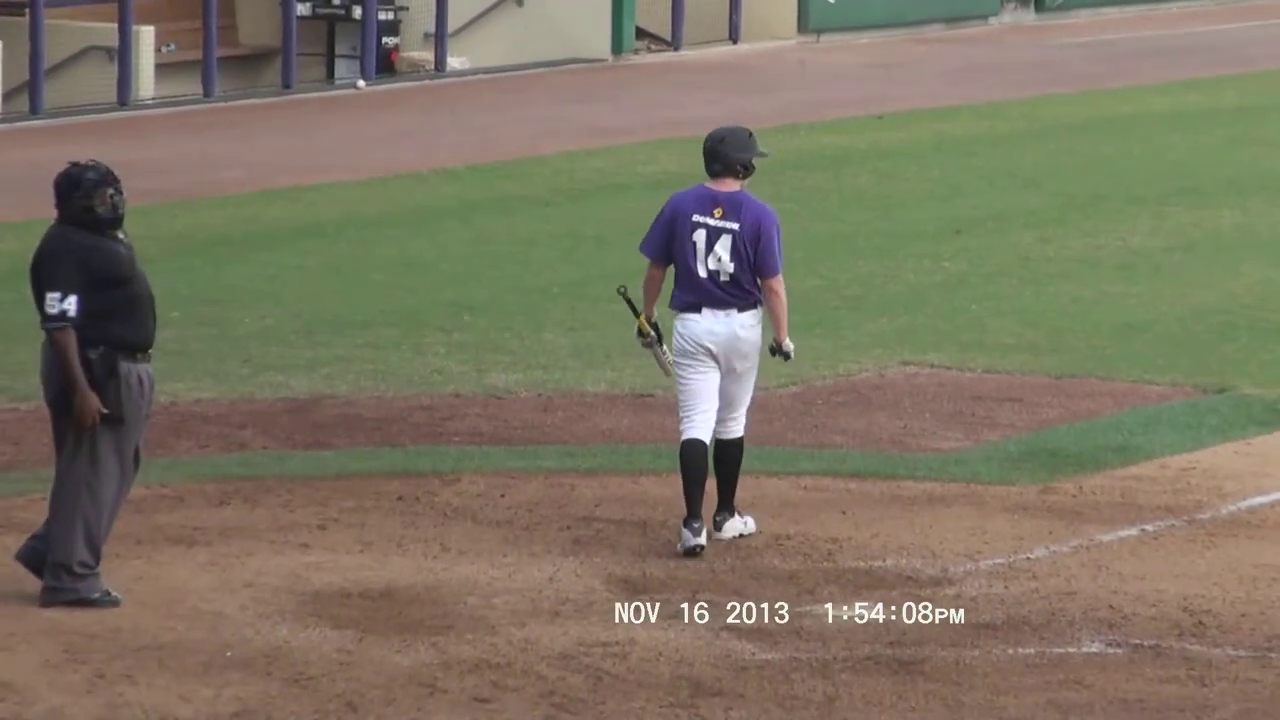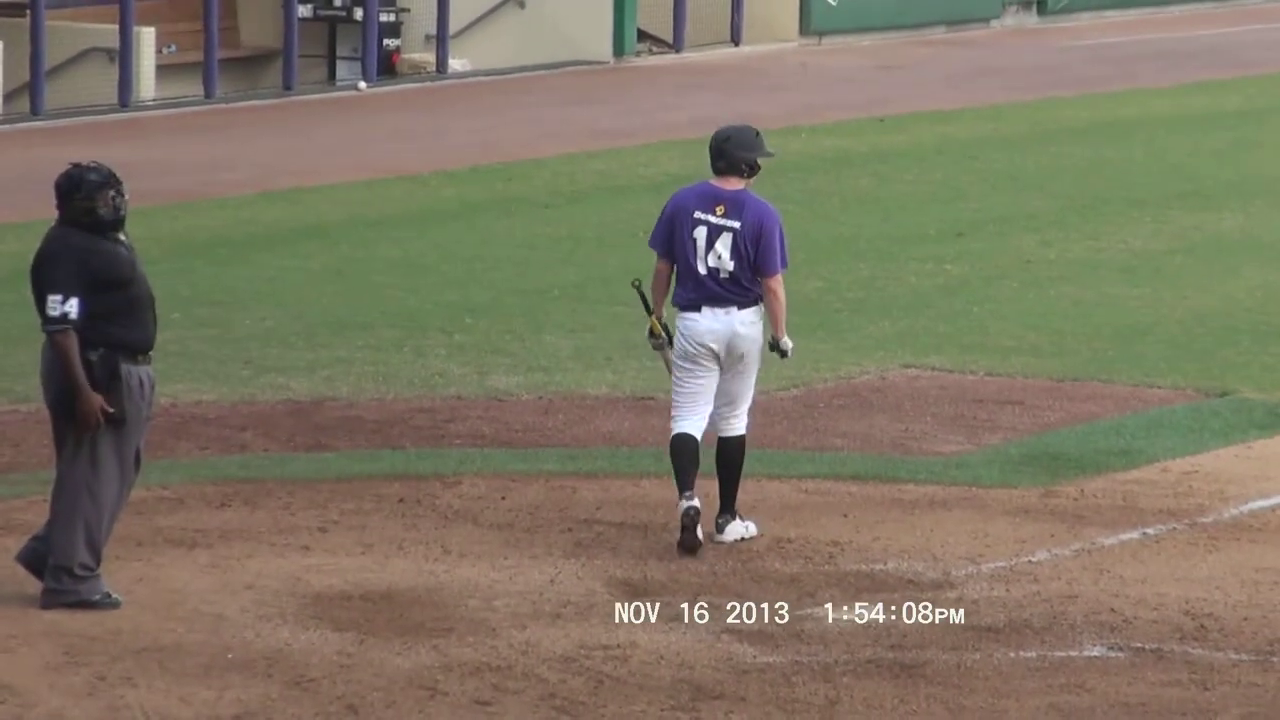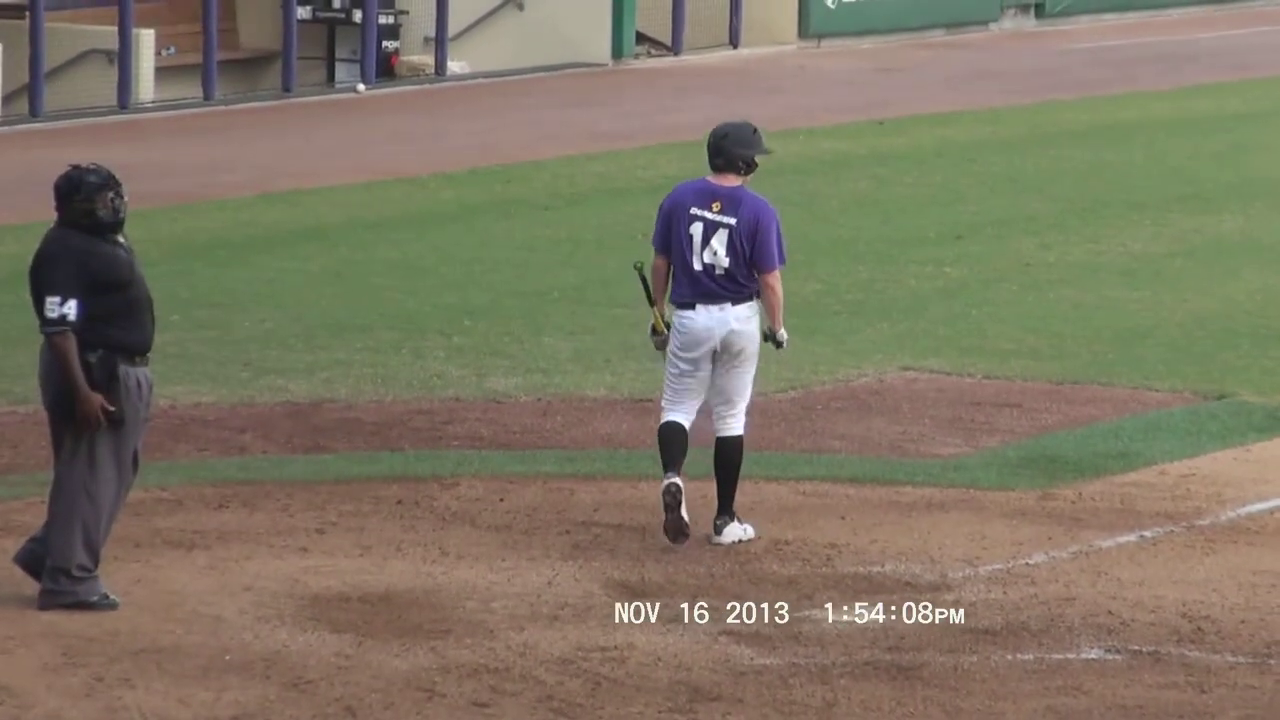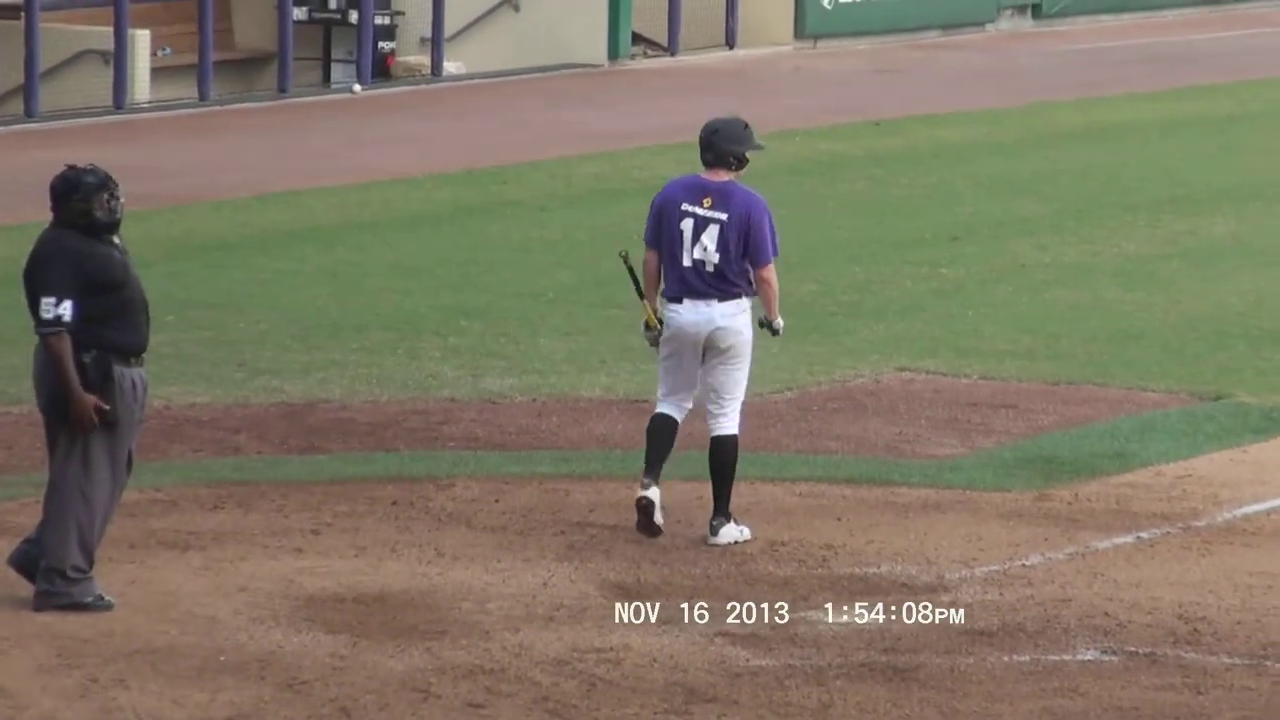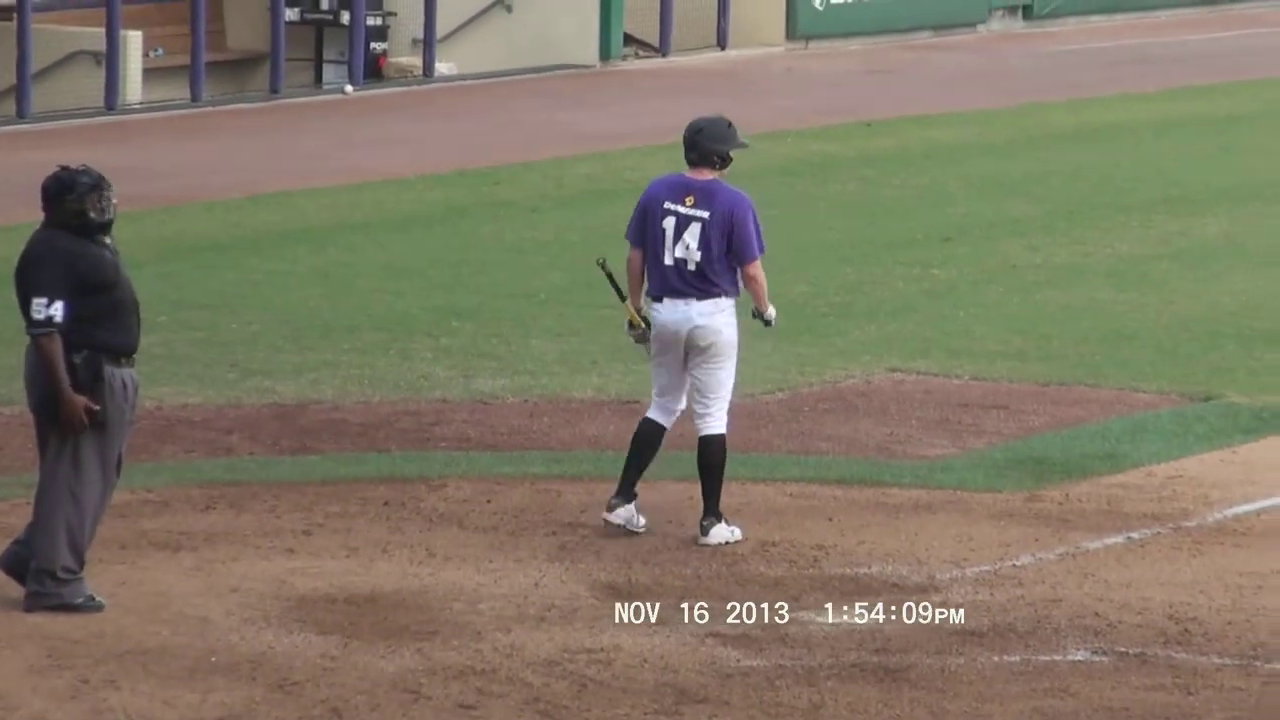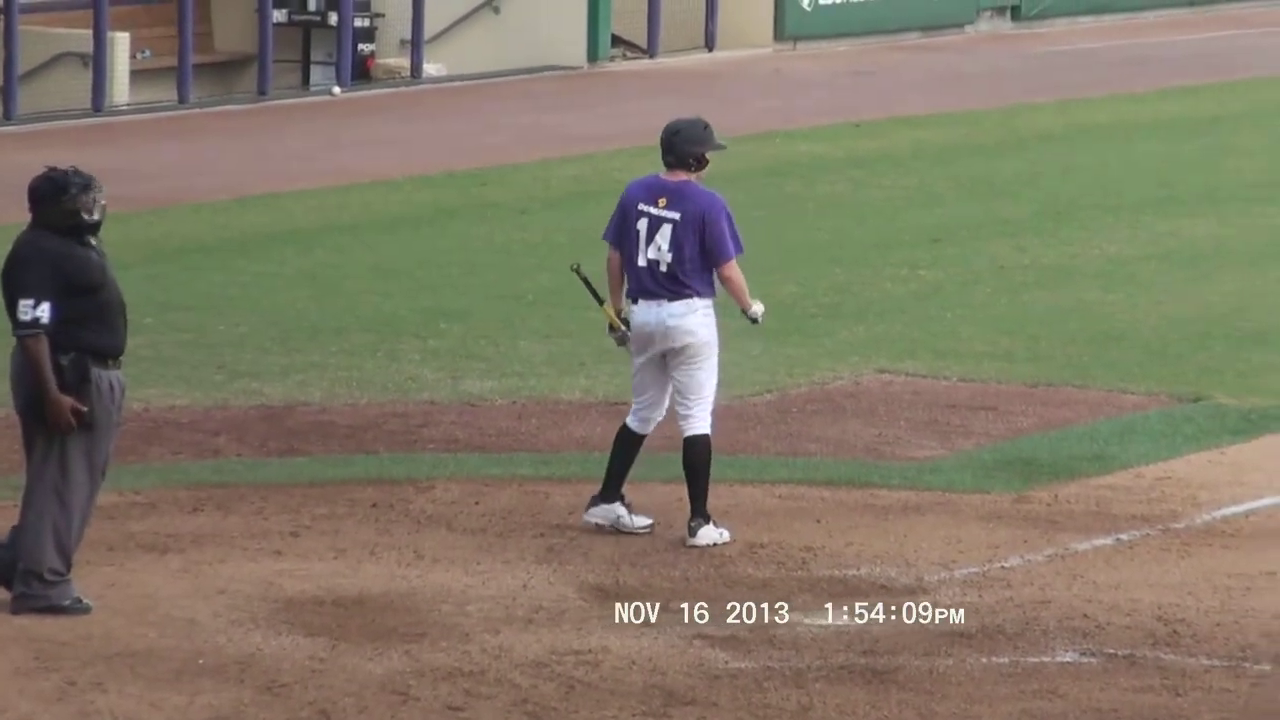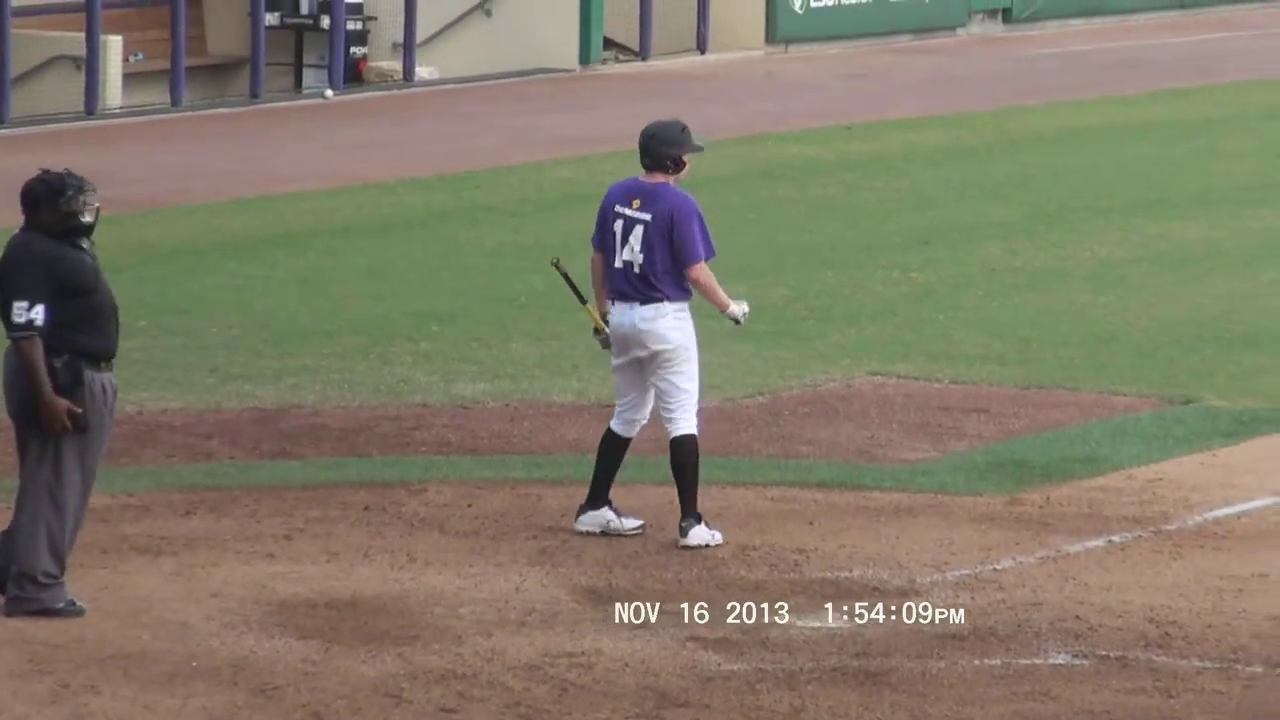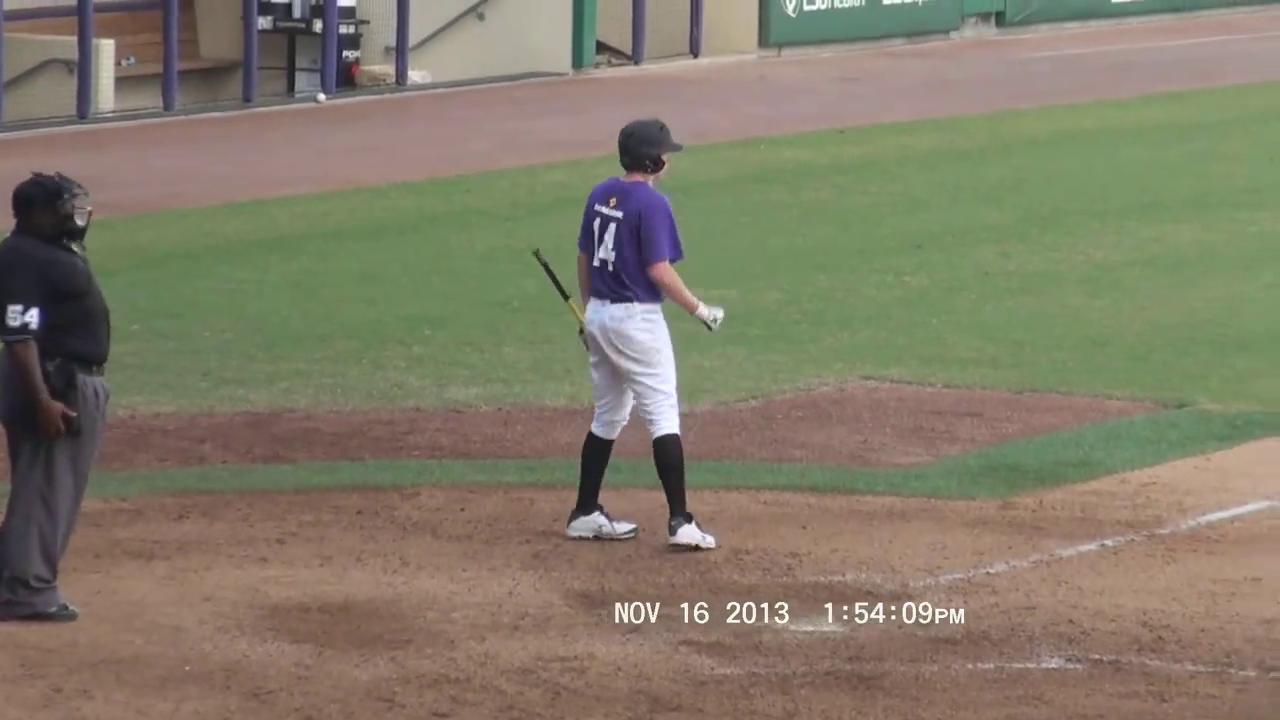
dt=0.1s
person 1, frame 1
left shoulder: (107, 236)
right shoulder: (63, 247)
right elbow: (59, 325)
left wrist: (134, 372)
right wrist: (80, 389)
left hip: (125, 368)
right hip: (95, 371)
left knee: (115, 469)
right knee: (90, 473)
left ankle: (48, 552)
right ankle: (70, 577)
person 1, frame 2
left shoulder: (108, 238)
right shoulder: (63, 249)
right elbow: (60, 327)
left wrist: (134, 373)
right wrist: (83, 390)
left hip: (125, 370)
right hip: (95, 372)
left knee: (117, 471)
right knee: (91, 475)
left ankle: (50, 553)
right ankle: (71, 579)
person 1, frame 3
left shoulder: (108, 239)
right shoulder: (62, 251)
right elbow: (59, 329)
left wrist: (132, 375)
right wrist: (82, 391)
left hip: (124, 372)
right hip: (94, 375)
left knee: (115, 472)
right knee: (89, 477)
left ankle: (47, 555)
right ankle: (69, 580)
person 1, frame 4
left shoulder: (102, 240)
right shoulder: (57, 251)
right elbow: (53, 329)
left wrist: (127, 376)
right wrist: (75, 391)
left hip: (118, 372)
right hip: (87, 375)
left knee: (108, 474)
right knee: (84, 477)
left ankle: (41, 557)
right ankle: (64, 581)
person 1, frame 5
left shoulder: (93, 240)
right shoulder: (48, 252)
right elbow: (44, 330)
left wrist: (117, 377)
right wrist: (65, 392)
left hip: (109, 373)
right hip: (79, 376)
left knee: (98, 475)
right knee: (74, 478)
right ankle: (54, 582)
person 1, frame 6
left shoulder: (79, 242)
left wrist: (103, 377)
right wrist: (52, 393)
left hip: (96, 374)
right hip: (65, 377)
left knee: (82, 477)
right knee: (61, 480)
right ankle: (41, 584)
person 1, frame 7
left shoulder: (70, 245)
left wrist: (94, 381)
right wrist: (47, 396)
left hip: (88, 377)
right hip: (60, 381)
left knee: (71, 480)
right knee: (55, 483)
person 1, frame 8
left shoulder: (60, 249)
left wrist: (85, 385)
right wrist: (42, 399)
left hip: (79, 380)
right hip: (51, 383)
left knee: (63, 484)
right knee: (47, 487)
person 2, frame 1
left shoulder: (679, 205)
right shoulder: (760, 214)
left elbow: (655, 270)
right elbow: (772, 285)
left wrist: (647, 318)
right wrist: (782, 337)
left hip: (692, 326)
right hip: (742, 327)
left knee: (696, 425)
right knee: (731, 422)
left ankle: (694, 523)
right ankle: (725, 515)
person 2, frame 2
left shoulder: (682, 202)
right shoulder: (762, 213)
left elbow: (662, 267)
right elbow: (772, 285)
left wrist: (656, 318)
right wrist: (781, 335)
left hip: (694, 323)
right hip: (742, 325)
left knee: (688, 419)
right knee: (733, 420)
left ankle: (688, 498)
right ankle: (727, 518)
person 2, frame 3
left shoulder: (679, 198)
right shoulder: (758, 209)
left elbow: (660, 264)
right elbow: (769, 281)
left wrist: (658, 316)
right wrist: (777, 327)
left hip: (689, 320)
right hip: (739, 321)
left knee: (676, 410)
right knee: (730, 418)
left ankle: (672, 479)
right ankle: (725, 519)
person 2, frame 4
left shoulder: (671, 193)
right shoulder: (750, 204)
left elbow: (652, 259)
right elbow: (764, 274)
left wrist: (651, 312)
right wrist: (773, 316)
left hip: (680, 314)
right hip: (730, 317)
left knee: (671, 402)
right knee: (724, 416)
left ankle: (649, 481)
right ankle: (721, 520)
person 2, frame 5
left shoulder: (656, 192)
right shoulder: (734, 202)
left elbow: (635, 257)
right elbow: (751, 271)
left wrist: (636, 310)
right wrist: (764, 308)
left hip: (665, 313)
right hip: (714, 316)
left knee: (664, 406)
right knee: (711, 416)
left ankle: (623, 498)
right ankle: (712, 520)
person 2, frame 6
left shoulder: (634, 193)
right shoulder: (707, 203)
left elbow: (615, 258)
right elbow: (727, 270)
left wrist: (618, 311)
right wrist: (750, 306)
left hip: (643, 314)
right hip: (689, 316)
left knee: (644, 411)
right knee: (696, 417)
left ankle: (607, 500)
right ankle: (699, 521)
person 2, frame 7
left shoulder: (616, 195)
right shoulder: (680, 204)
left elbow: (598, 260)
right elbow: (696, 273)
left wrist: (603, 313)
right wrist: (730, 306)
left hip: (622, 317)
right hip: (665, 319)
left knee: (628, 414)
right knee: (681, 417)
left ankle: (595, 507)
right ankle: (691, 522)
person 2, frame 8
left shoulder: (600, 194)
right shoulder: (653, 203)
left elbow: (583, 259)
right elbow: (660, 272)
left wrist: (588, 313)
right wrist: (701, 310)
left hip: (600, 315)
right hip: (637, 318)
left knee: (608, 416)
right knee: (663, 417)
left ankle: (586, 513)
right ankle: (680, 522)
